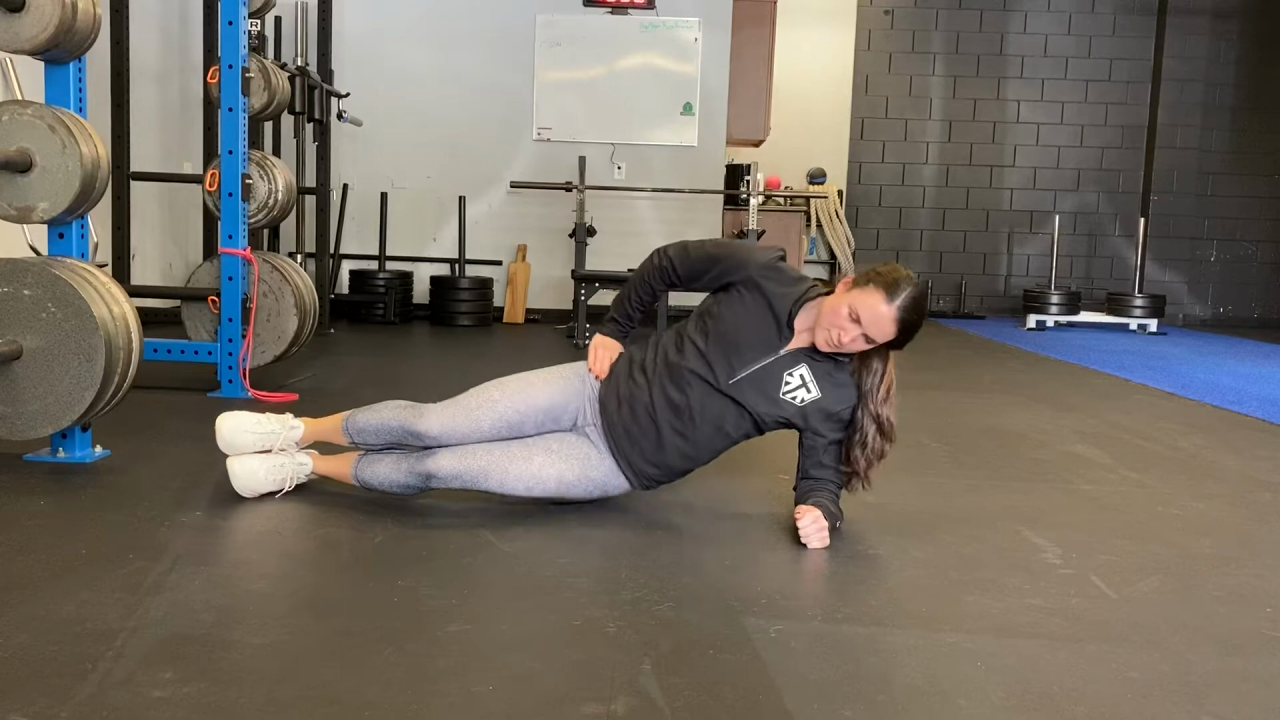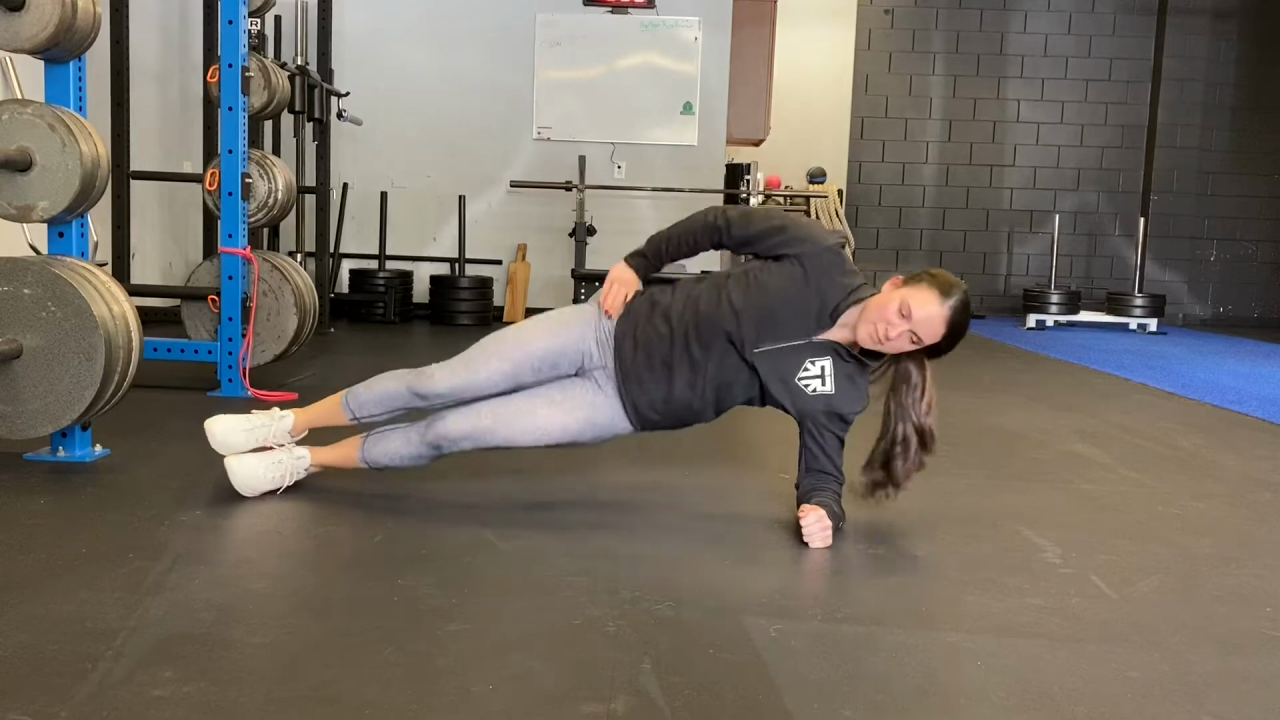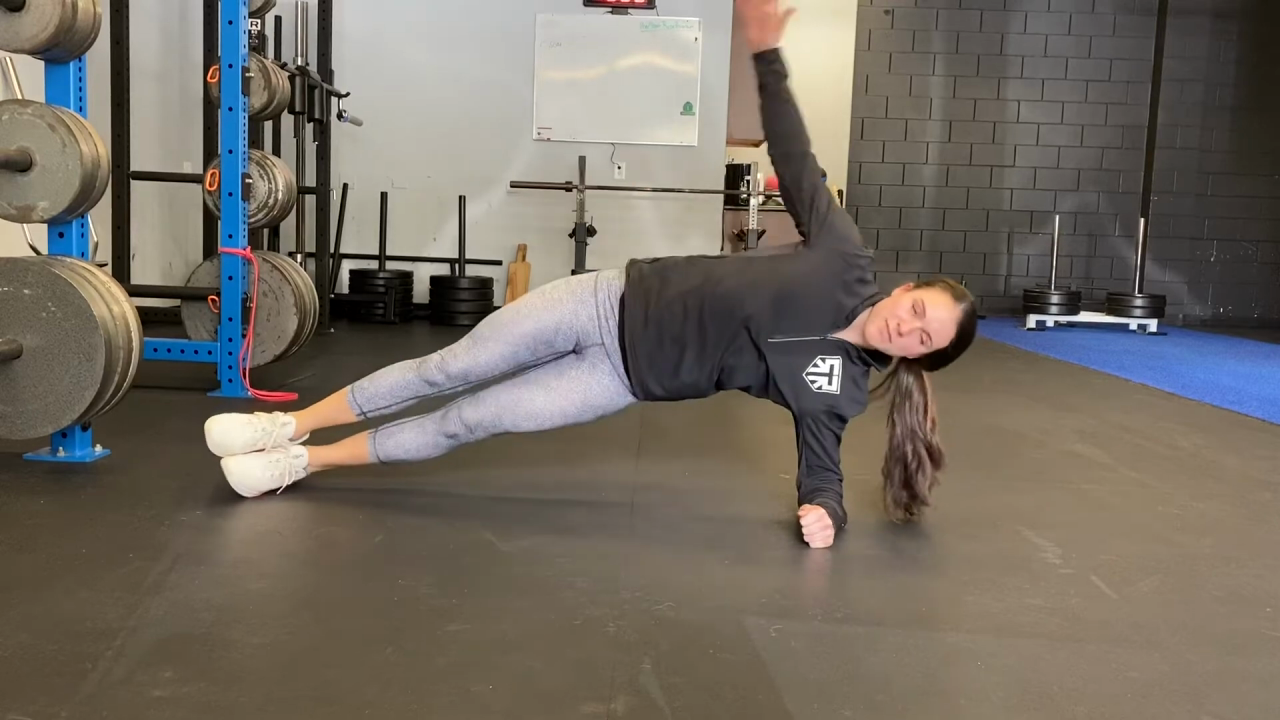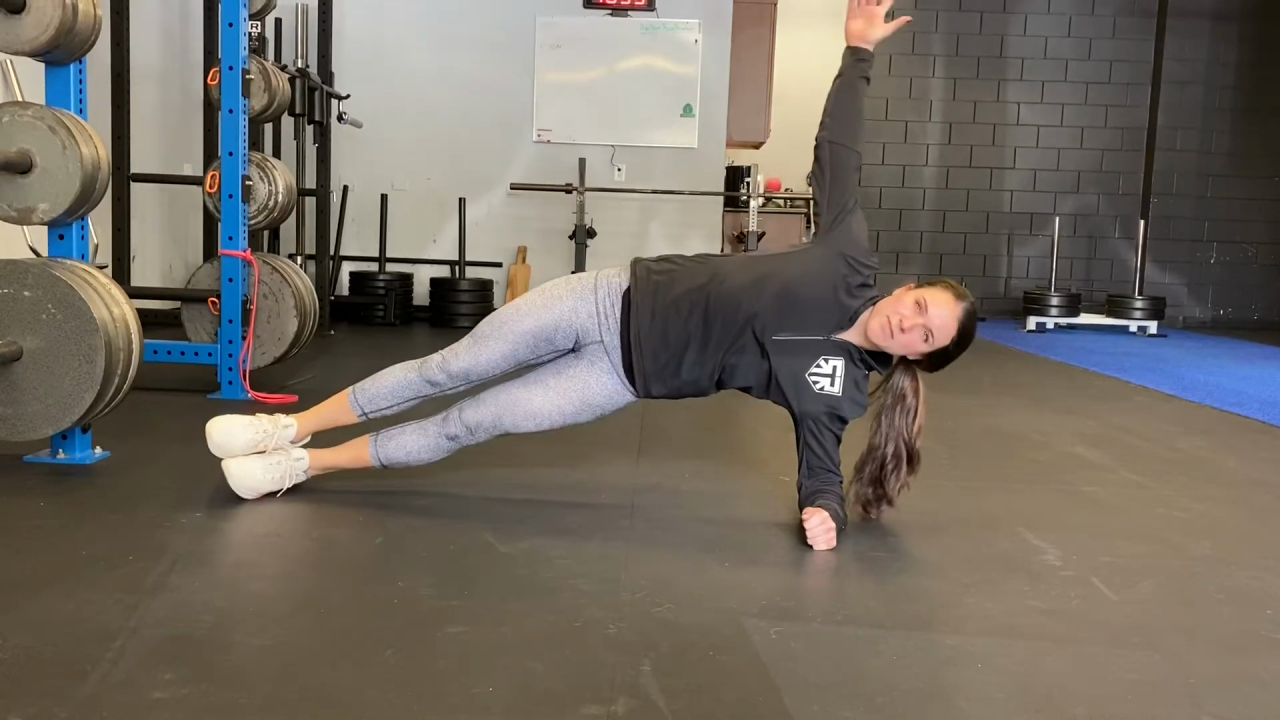
dt=0.4s
person 1, frame 1
left shoulder: (834, 395)
right shoulder: (766, 274)
left elbow: (822, 471)
right elbow: (667, 263)
left wrist: (818, 511)
right wrist: (612, 330)
left hip: (622, 462)
right hip: (604, 388)
left knee: (441, 469)
right knee: (432, 424)
left ankle: (302, 468)
right ankle: (296, 429)
person 1, frame 2
left shoulder: (839, 390)
right shoulder: (826, 260)
left elbow: (822, 465)
right elbow: (725, 223)
left wrist: (820, 508)
right wrist: (637, 264)
left hip: (628, 400)
right hip: (612, 327)
left knee: (457, 431)
right knee: (438, 383)
left ankle: (303, 463)
right ankle: (287, 423)
person 1, frame 3
left shoulder: (836, 388)
right shoulder: (845, 262)
left elbow: (821, 460)
right elbow: (793, 158)
left wrist: (821, 511)
left hip: (629, 375)
right hip: (613, 300)
left knee: (464, 423)
right knee: (445, 371)
left ankle: (300, 463)
right ankle: (286, 427)
person 1, frame 4
left shoulder: (836, 387)
right shoulder: (851, 263)
left elbow: (820, 462)
right elbow: (835, 149)
left wrist: (823, 513)
left hip: (629, 373)
right hip: (615, 298)
left knee: (468, 424)
right knee: (446, 370)
left ankle: (302, 465)
right ankle: (287, 428)
